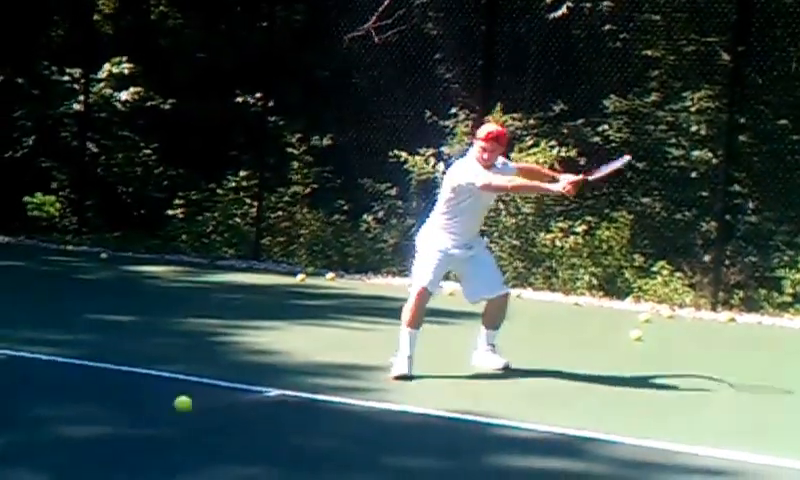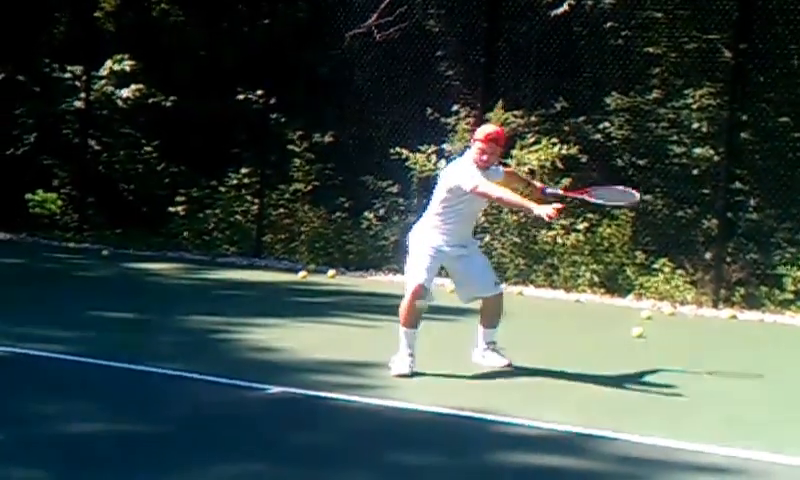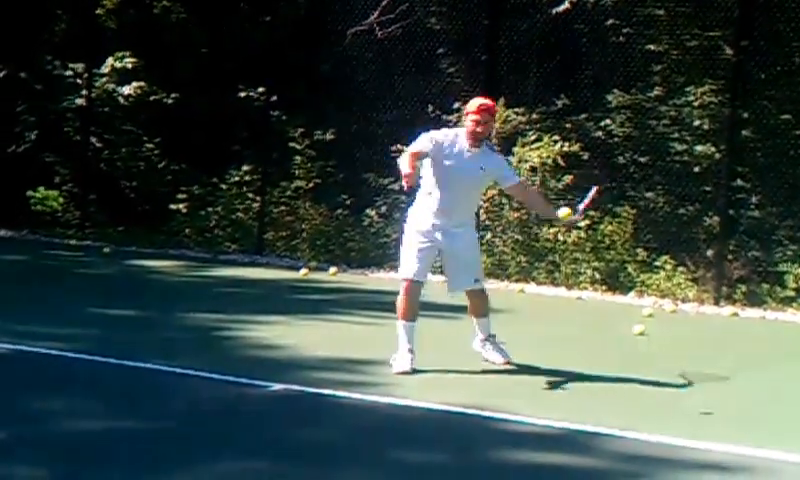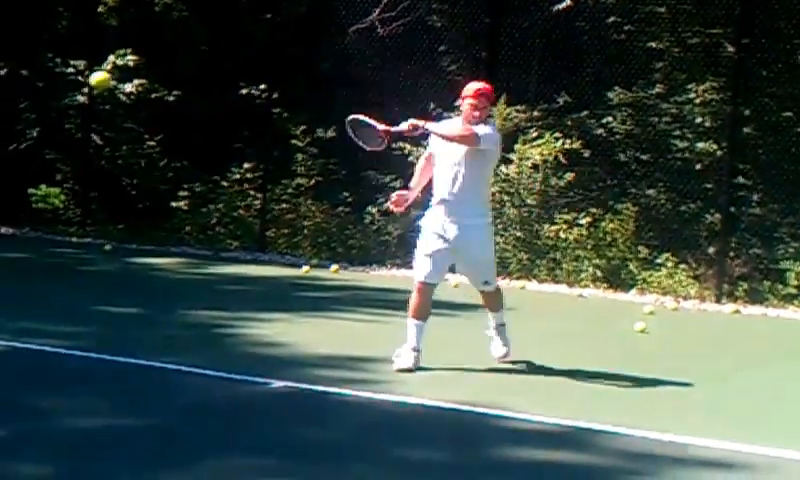
dt=0.2s
person 1, frame 1
left shoulder: (497, 166)
right shoulder: (465, 170)
left elbow: (524, 169)
right elbow: (508, 186)
left wrist: (558, 177)
right wrist: (552, 188)
left hip: (470, 245)
right hip: (437, 241)
left knee: (499, 295)
right knee: (421, 292)
left ankle: (484, 350)
right ankle: (404, 356)
person 1, frame 2
left shoulder: (488, 169)
right shoulder: (461, 170)
left elbow: (506, 174)
right elbow: (495, 193)
left wrist: (531, 183)
right wrist: (536, 207)
left hip: (463, 244)
right hip: (429, 240)
left knee: (493, 294)
right knee: (416, 290)
left ankle: (485, 348)
right ankle: (405, 354)
person 1, frame 3
left shoulder: (493, 159)
right shoulder: (441, 139)
left elbow: (521, 189)
right elbow: (410, 155)
left wrist: (552, 213)
right wrist: (408, 169)
left hip: (459, 231)
right hip: (424, 224)
left knee: (472, 289)
right knee: (411, 283)
left ankle: (485, 339)
right ankle: (405, 350)
person 1, frame 4
left shoulder: (489, 134)
right shoulder: (444, 129)
left elbow: (465, 137)
right elbow: (429, 164)
left wrist: (425, 126)
right wrist: (412, 192)
left hip: (473, 225)
right hip: (438, 220)
left knee: (488, 287)
right knee: (423, 284)
left ankle: (498, 329)
right ankle: (411, 350)
